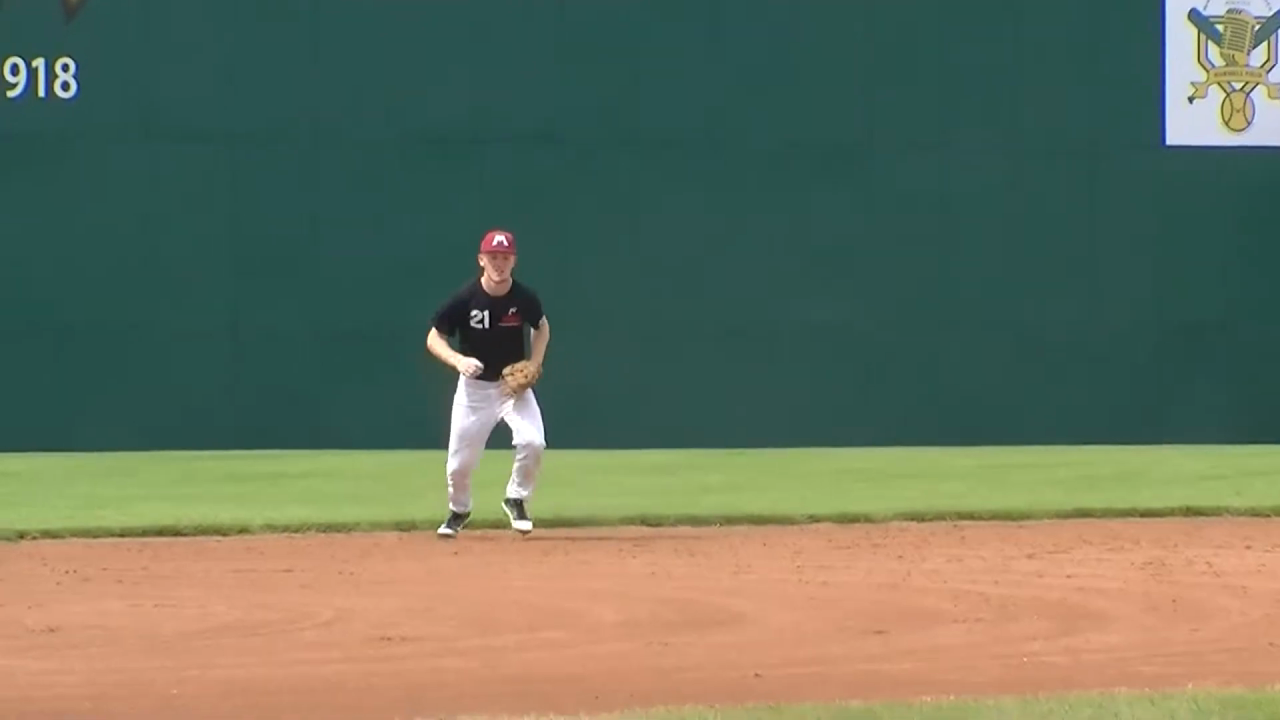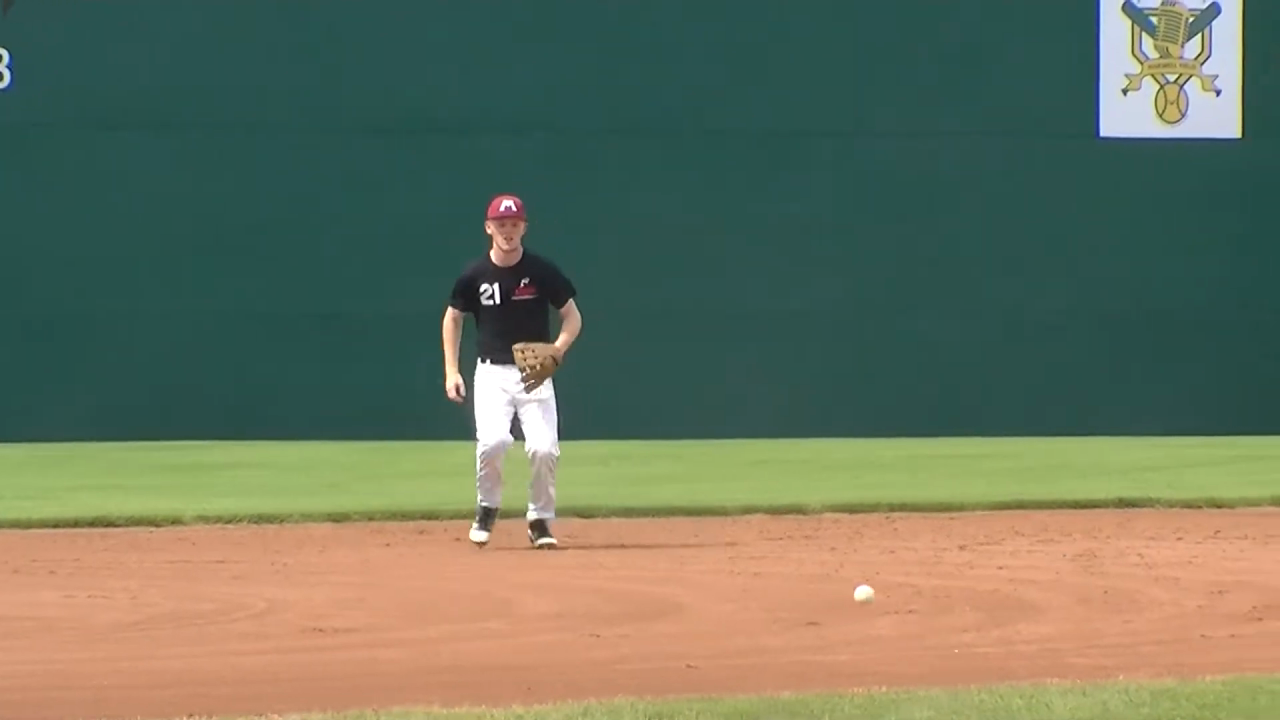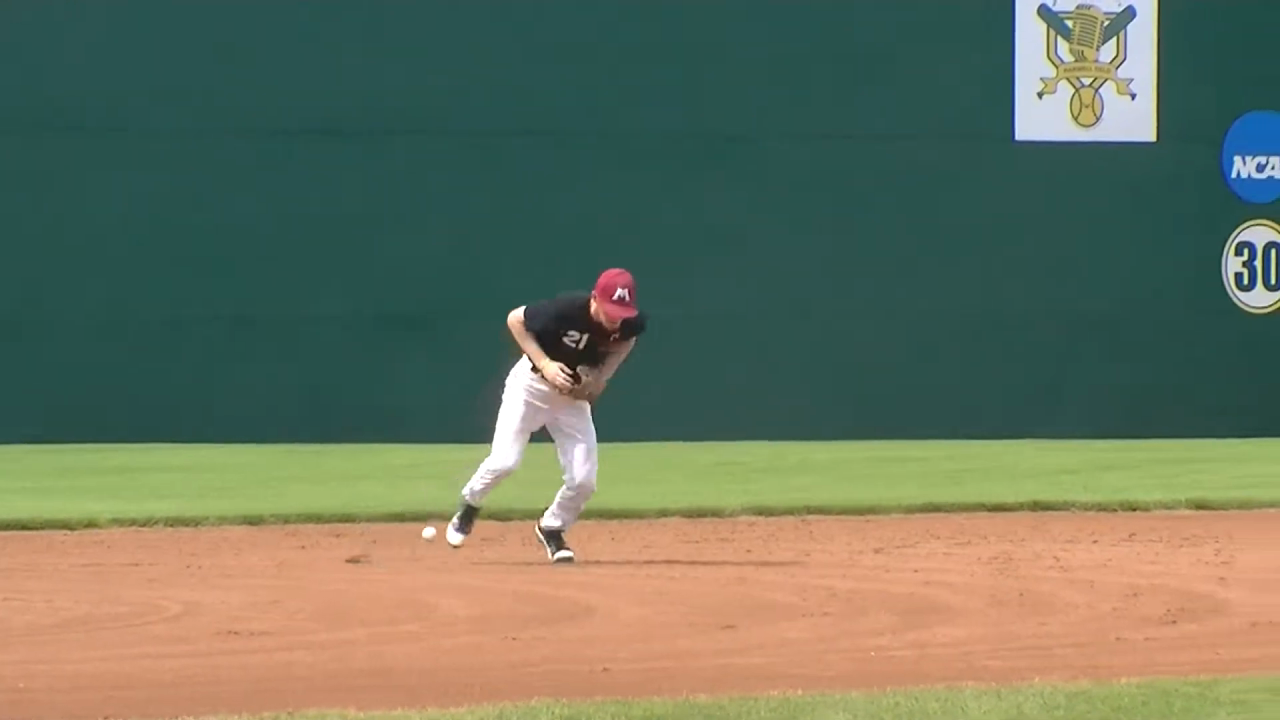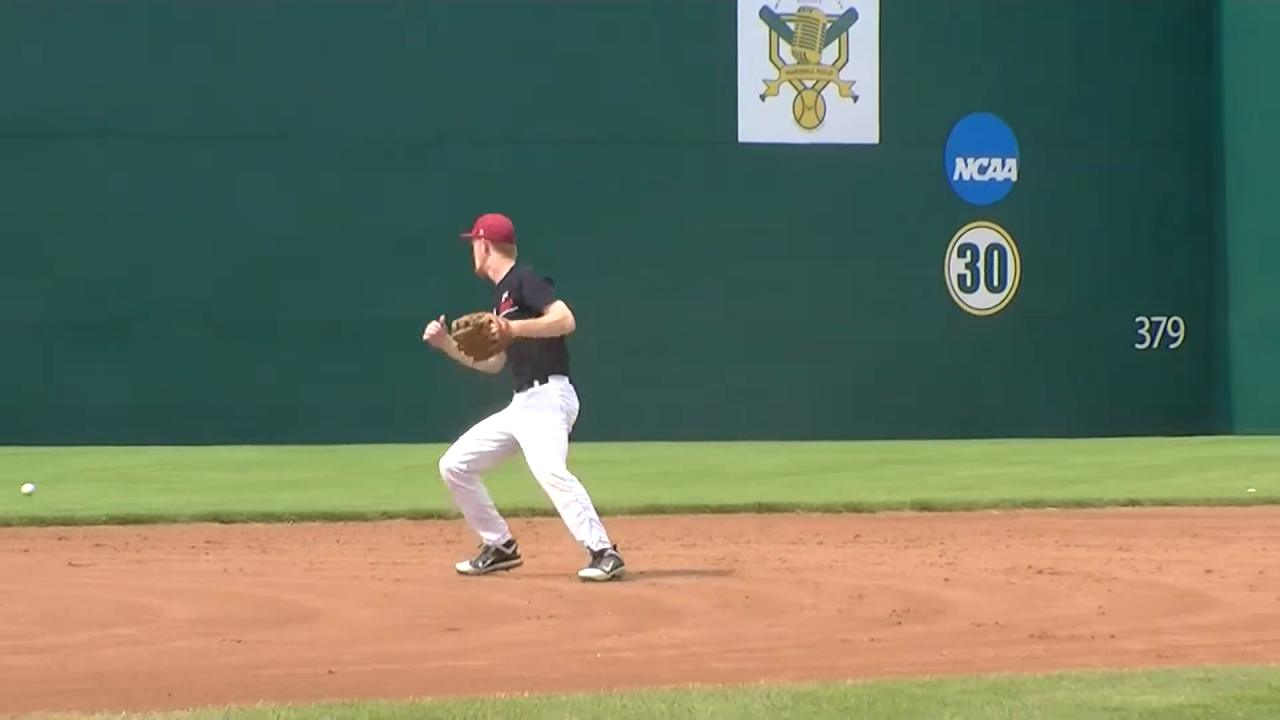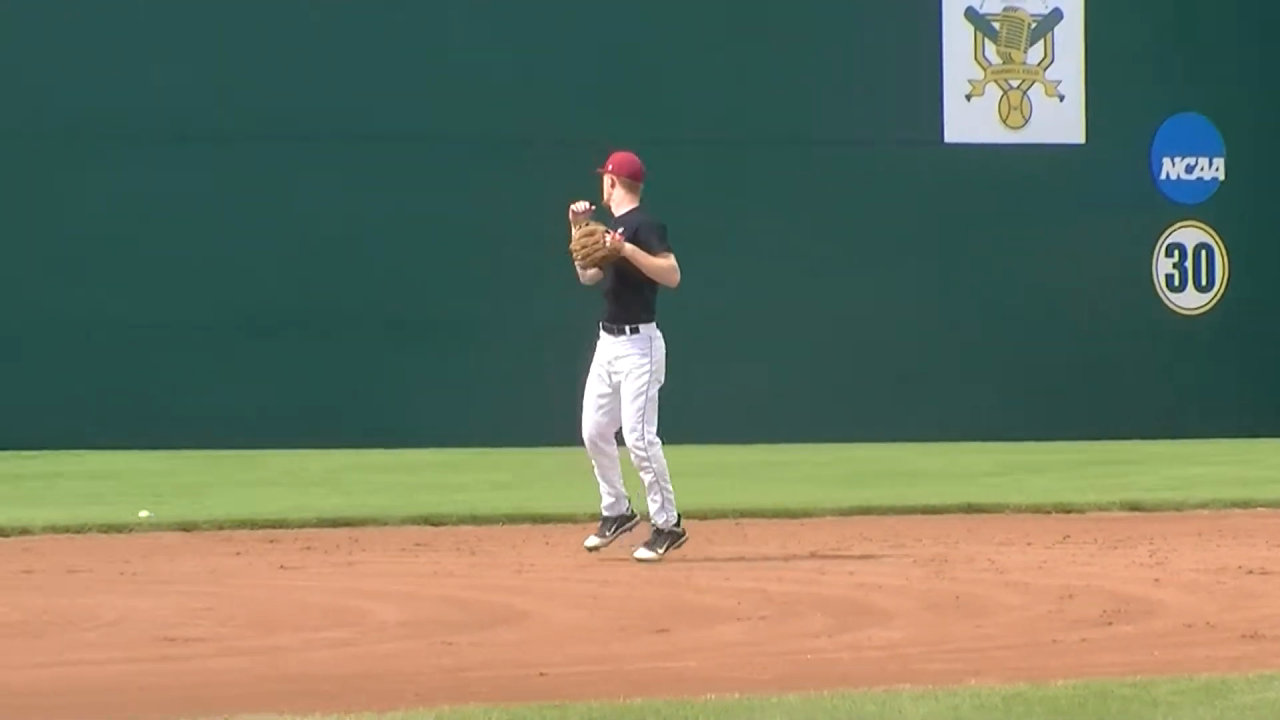
dt=1s
person 1, frame 1
left shoulder: (525, 297)
right shoulder: (462, 299)
left elbow: (542, 327)
right elbow: (434, 339)
left wrist: (534, 365)
right wrist: (457, 359)
right hip: (473, 388)
left knee: (532, 443)
right knee: (460, 464)
left ankle: (516, 499)
right ankle: (459, 511)
person 1, frame 2
left shoulder: (543, 270)
right shoulder: (474, 274)
left elbow: (572, 316)
right elbow: (452, 318)
left wrist: (558, 347)
right wrist: (451, 370)
right hip: (491, 375)
left knee: (543, 448)
right knee: (494, 442)
left ankle: (539, 519)
right ankle: (487, 506)
person 1, frame 3
left shoulder: (631, 322)
right shoulder: (565, 308)
right elbow: (515, 320)
left wrist: (601, 378)
right wrist: (545, 364)
left hip: (575, 393)
right hip: (532, 385)
left knee: (583, 480)
right knee: (505, 462)
left ankle: (551, 528)
right ankle: (470, 503)
person 1, frame 4
left shoulder: (525, 280)
right shoulder: (500, 295)
left elbow: (565, 321)
right elbow: (495, 363)
left wrist: (513, 329)
right wrist: (448, 345)
left hip: (550, 399)
right hip: (520, 404)
left knee: (549, 469)
right knee: (454, 466)
left ankle: (603, 551)
right ankle: (500, 545)
person 1, frame 5
left shoulder: (644, 224)
right shoulder: (615, 227)
left elbow: (672, 275)
right elbow: (587, 275)
left wrist: (626, 249)
right wrist: (579, 229)
left hip: (637, 344)
right hip: (608, 343)
left knee: (639, 438)
right knee: (594, 432)
left ankle: (668, 524)
right ankle: (617, 510)
